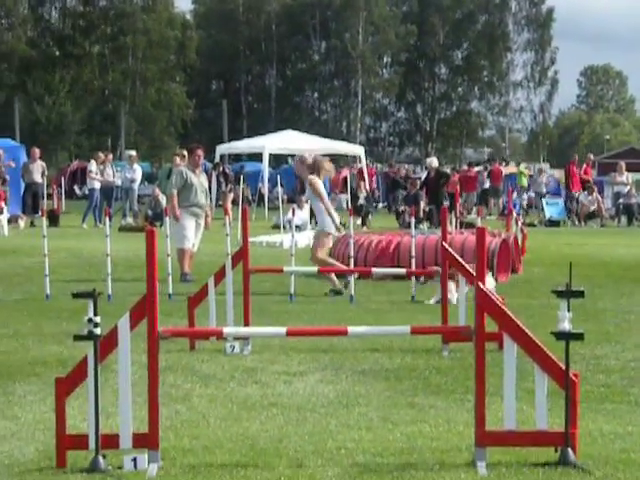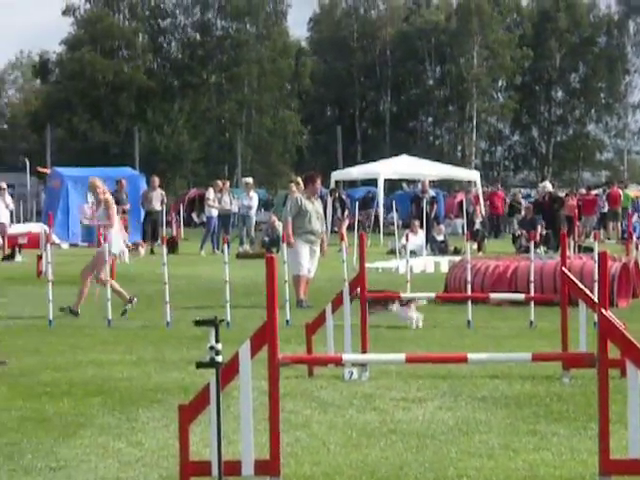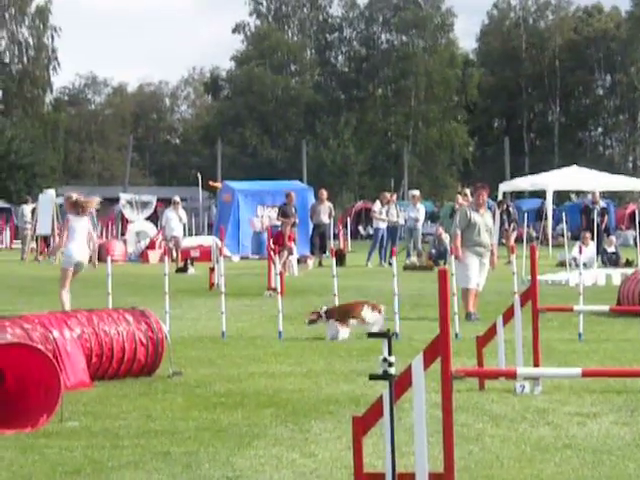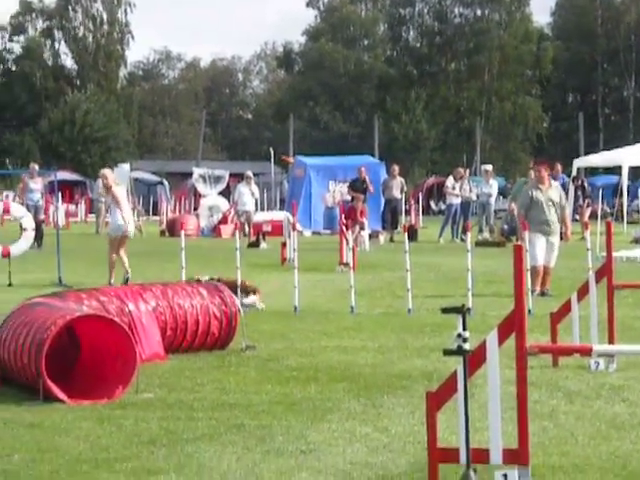
dt=1s
person 1, frame 1
left shoulder: (203, 175)
right shoulder: (181, 171)
left elbow: (206, 197)
right elbow: (173, 191)
left wrist: (208, 215)
right wrist: (174, 209)
left hip: (199, 215)
right hip: (185, 213)
left knee: (193, 245)
right knee: (185, 244)
left ankle: (189, 272)
right ankle: (184, 273)
person 1, frame 2
left shoulder: (318, 202)
right shoulder: (297, 199)
left elbow: (322, 224)
right elbow: (288, 217)
left wrist: (324, 241)
right wrist: (289, 235)
left hip: (315, 241)
right hip: (300, 239)
left knee: (309, 272)
right knee: (300, 270)
left ankle: (305, 298)
right ankle: (300, 299)
person 1, frame 3
left shoulder: (488, 214)
right shoulder: (465, 211)
left elbow: (491, 235)
right elbow: (457, 230)
left wrist: (494, 253)
right wrist: (457, 248)
left hip: (484, 254)
right hip: (469, 252)
left knee: (478, 285)
right knee: (469, 283)
left ankle: (474, 311)
right ankle: (469, 312)
person 1, frame 4
left shoulder: (557, 187)
right shoulder: (529, 189)
left elbow: (564, 209)
right elbow: (521, 210)
left wrist: (567, 227)
left hip: (553, 231)
right hip: (536, 231)
left knee: (549, 263)
right knee: (537, 262)
left ankle: (545, 288)
right ankle: (535, 289)
person 2, frame 1
left shoulder: (311, 179)
right shoulder: (313, 179)
left elbow: (324, 200)
left wrist: (335, 222)
left hip: (327, 221)
right hip: (324, 221)
left knee: (316, 256)
right knee: (317, 256)
right ankle: (337, 287)
person 2, frame 2
left shoulder: (108, 200)
right shoulder: (98, 202)
left elbow: (113, 222)
right elbow: (118, 221)
left wrist: (93, 222)
right wrist: (124, 239)
left hip: (112, 242)
right hip: (107, 243)
left knee: (100, 277)
right knee: (85, 274)
left ankle: (128, 298)
right ankle: (75, 308)
person 2, frame 3
left shoulder: (68, 218)
right shoulder: (86, 219)
left elbow: (62, 240)
right elbow: (94, 239)
left wrist: (53, 252)
right wrist: (94, 258)
left hip: (71, 254)
right hip: (84, 255)
left knee: (63, 288)
right knee: (65, 286)
right ankle: (65, 309)
person 2, frame 4
left shoulder: (113, 190)
right shoulder: (121, 188)
left elbow: (122, 208)
left wrist: (127, 225)
left hip: (118, 223)
right hip: (128, 223)
left knee: (112, 252)
right knee: (120, 250)
left ankle: (111, 280)
right ankle: (127, 271)
